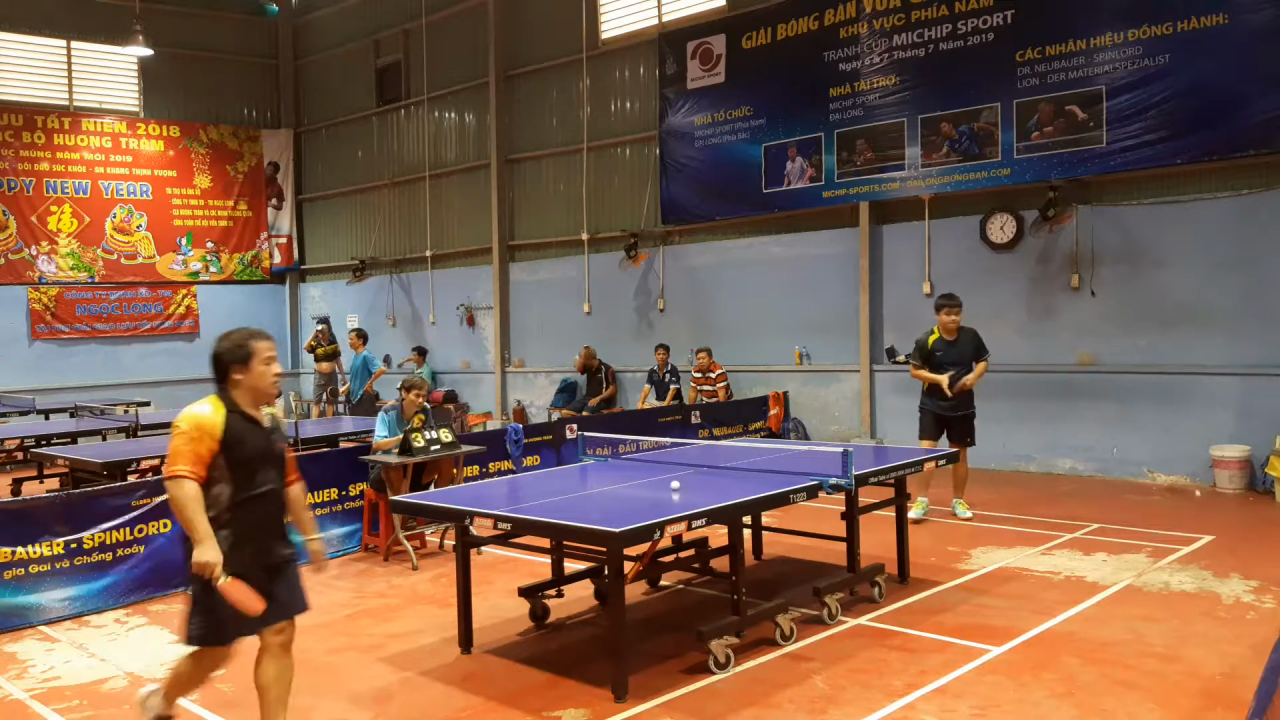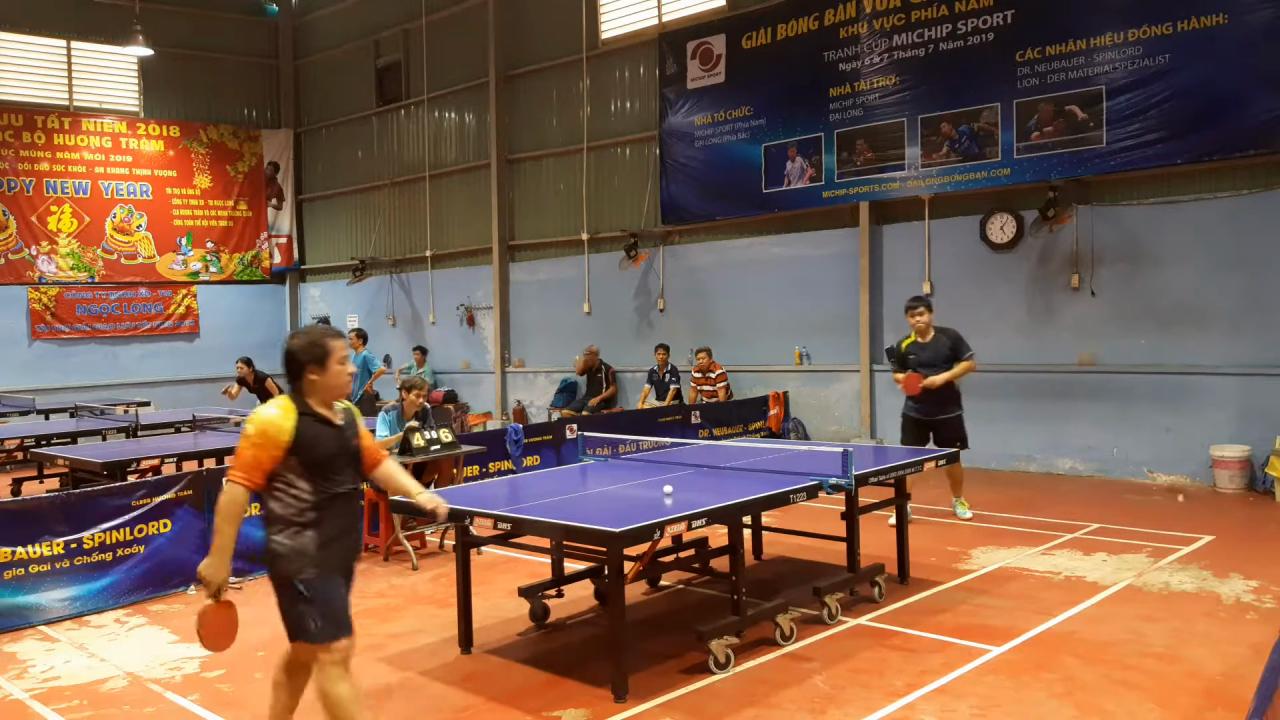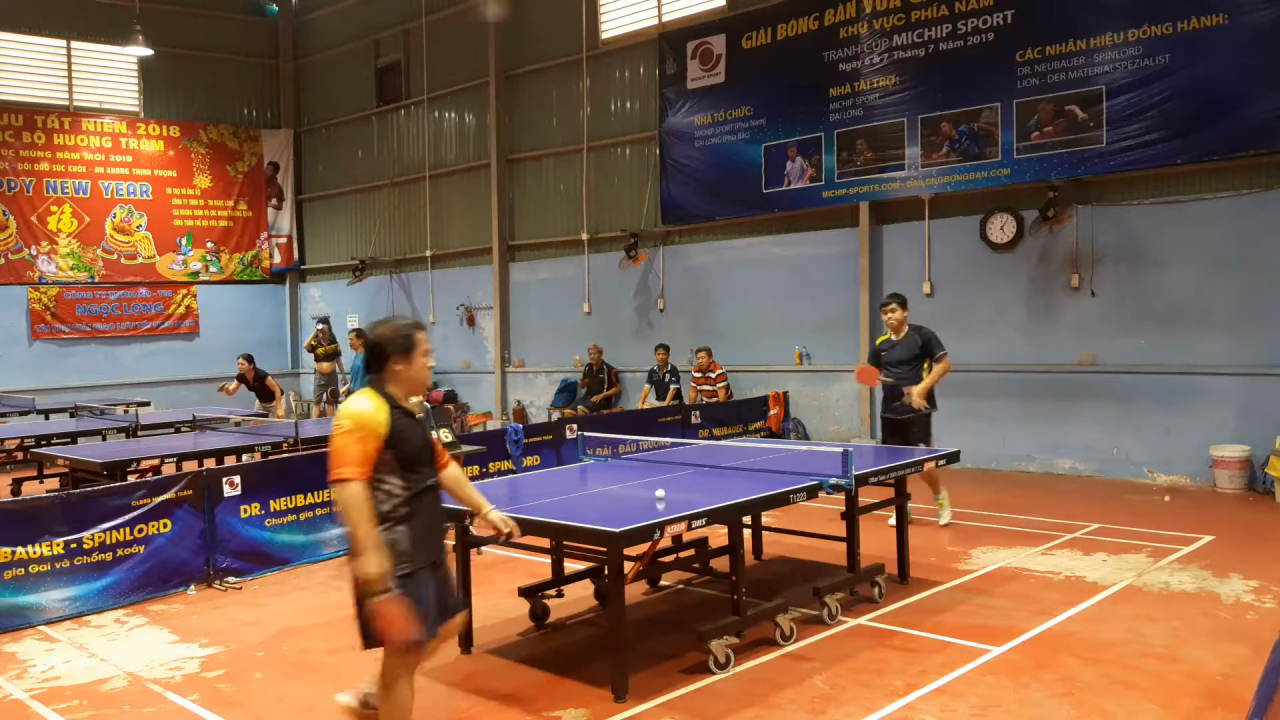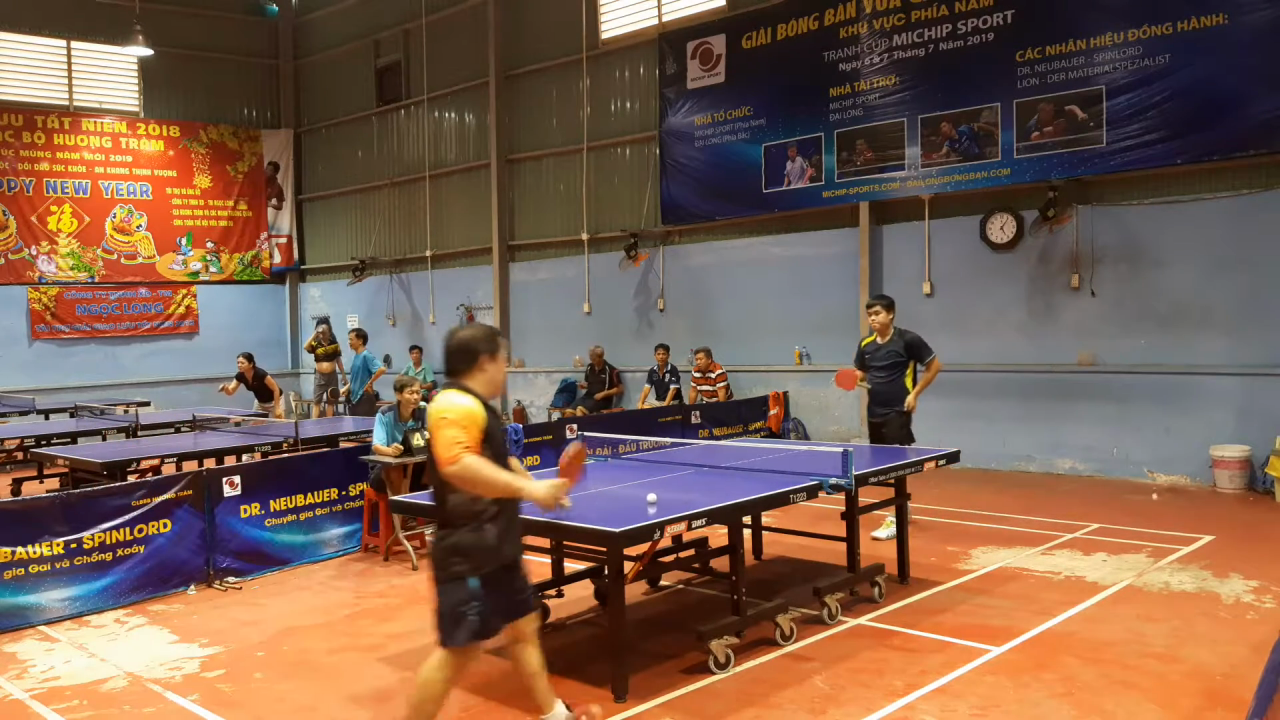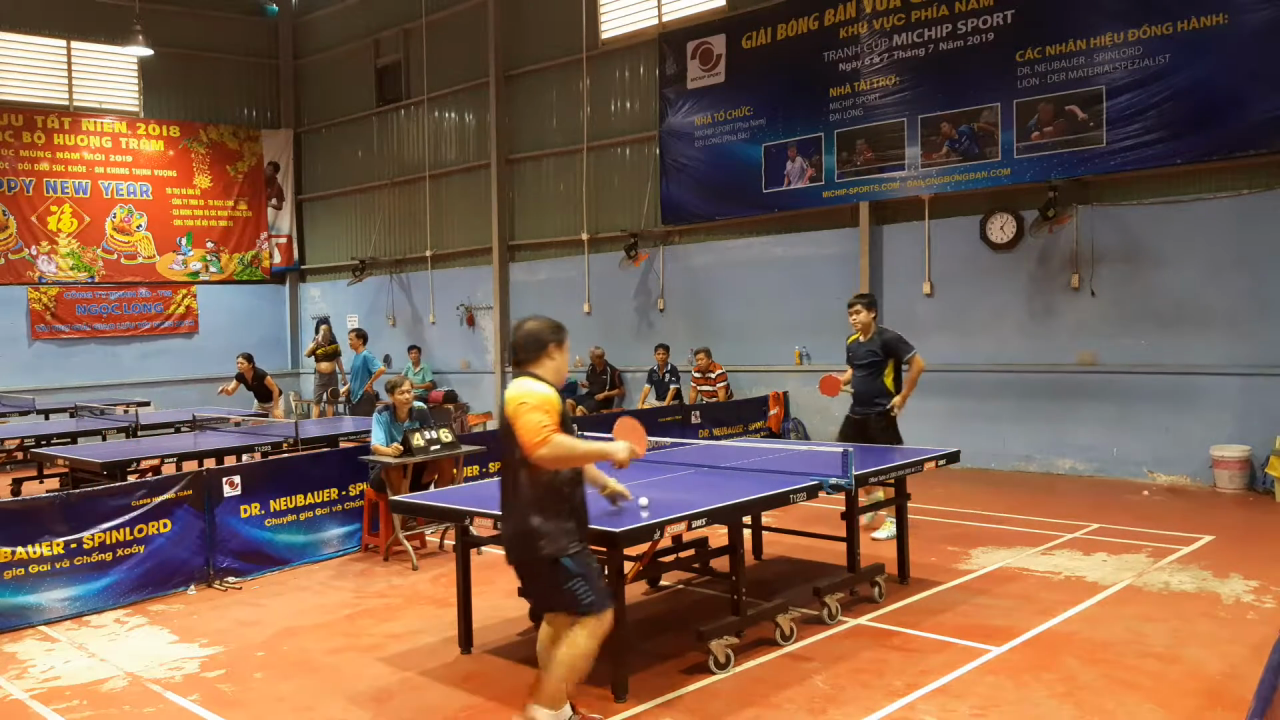
dt=0.3s
person 1, frame 1
left shoulder: (271, 420)
right shoulder: (202, 418)
left elbow: (289, 481)
right elbow: (179, 480)
left wrist: (311, 533)
right wrist: (205, 542)
left hip: (271, 553)
right hip: (223, 559)
left knee: (280, 637)
right knee: (215, 651)
person 1, frame 2
left shoulder: (347, 414)
right shoulder: (274, 420)
left elbow: (377, 462)
right elbow: (238, 486)
left wrist: (420, 494)
right wrist: (219, 557)
left hip: (337, 555)
right hip: (302, 558)
left knee: (306, 650)
right knee: (335, 651)
person 1, frame 3
left shoulder: (409, 410)
right shoulder: (363, 412)
left elbow: (441, 466)
right elbow: (348, 485)
left wrist: (485, 509)
right wrist: (368, 553)
left hip: (424, 549)
right hip: (392, 557)
left knee: (448, 624)
right knee: (406, 652)
person 1, frame 4
left shoulder: (477, 407)
right shoulder: (456, 407)
right elbow: (458, 467)
left wrist: (539, 489)
right wrist: (528, 488)
left hip: (496, 549)
right hip: (469, 555)
left knee: (524, 629)
right knee: (459, 652)
person 1, frame 5
left shoulder: (536, 393)
right shoulder: (533, 392)
right elbow: (547, 450)
left wrist: (604, 482)
right wrist: (611, 452)
left hip: (544, 531)
right hip: (548, 534)
left knee: (558, 619)
right knee: (595, 619)
person 2, frame 1
left shoulder: (971, 336)
right shoulder: (926, 341)
left elbow: (982, 361)
right elbow: (915, 371)
left wrist: (973, 377)
right wrist: (939, 378)
left hip: (963, 407)
right hip: (933, 406)
left knee: (960, 454)
right knee: (926, 450)
left ankle: (958, 501)
right ankle: (921, 501)
person 2, frame 2
left shoulder: (949, 337)
right shoulder: (903, 346)
left elbow: (969, 364)
right elbow: (897, 374)
left wrist: (942, 378)
right wrist: (905, 380)
left hip: (947, 410)
right hip: (915, 411)
left ankle: (958, 500)
person 2, frame 3
left shoulder: (922, 335)
right shoulder: (880, 344)
left elbow: (944, 363)
left wrist: (923, 387)
left hip: (917, 409)
right hip: (890, 411)
left ankle: (940, 497)
person 2, frame 4
left shoulder: (908, 339)
right shoulder: (865, 344)
left elbow: (934, 365)
right elbow: (861, 372)
left wrist: (915, 393)
left hip: (898, 412)
right hip: (875, 413)
left ankle: (896, 519)
person 2, frame 5
left shoulder: (888, 338)
right shoulder: (852, 342)
left elbow: (917, 364)
left wrist: (903, 396)
right wrist: (841, 381)
left hip: (881, 412)
right hip: (856, 411)
left ankle: (893, 520)
right ankle: (874, 497)
